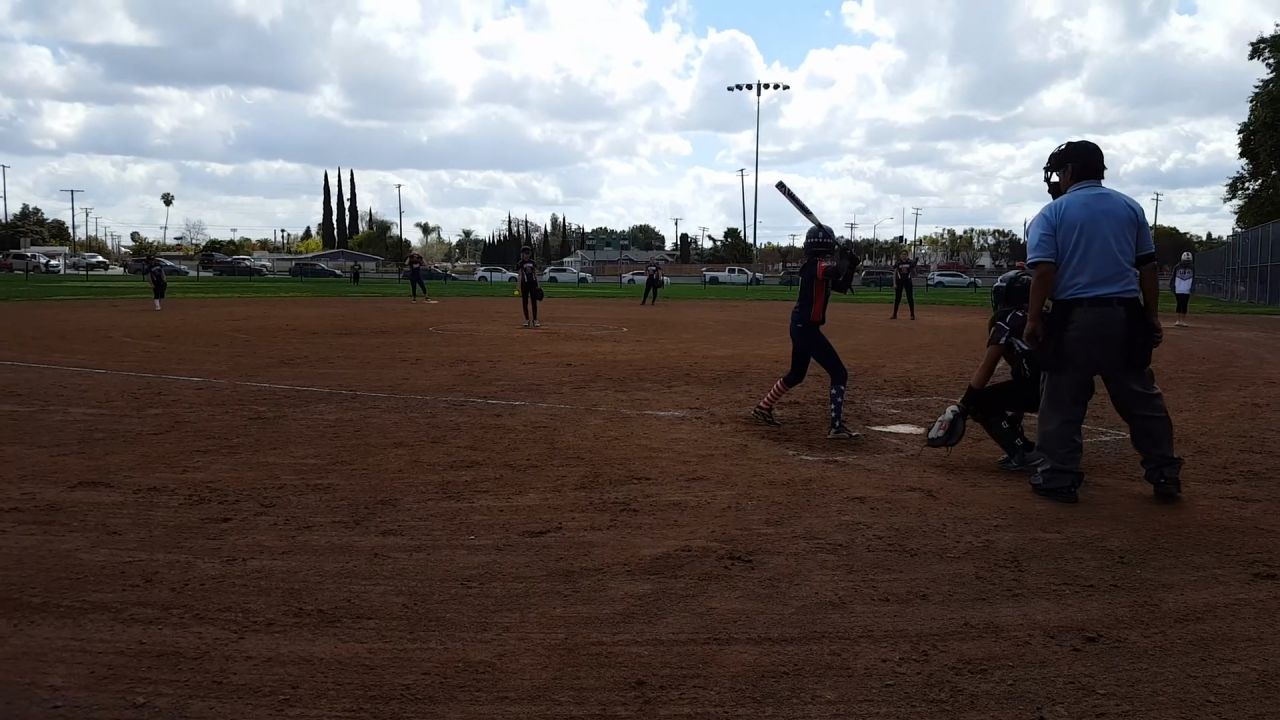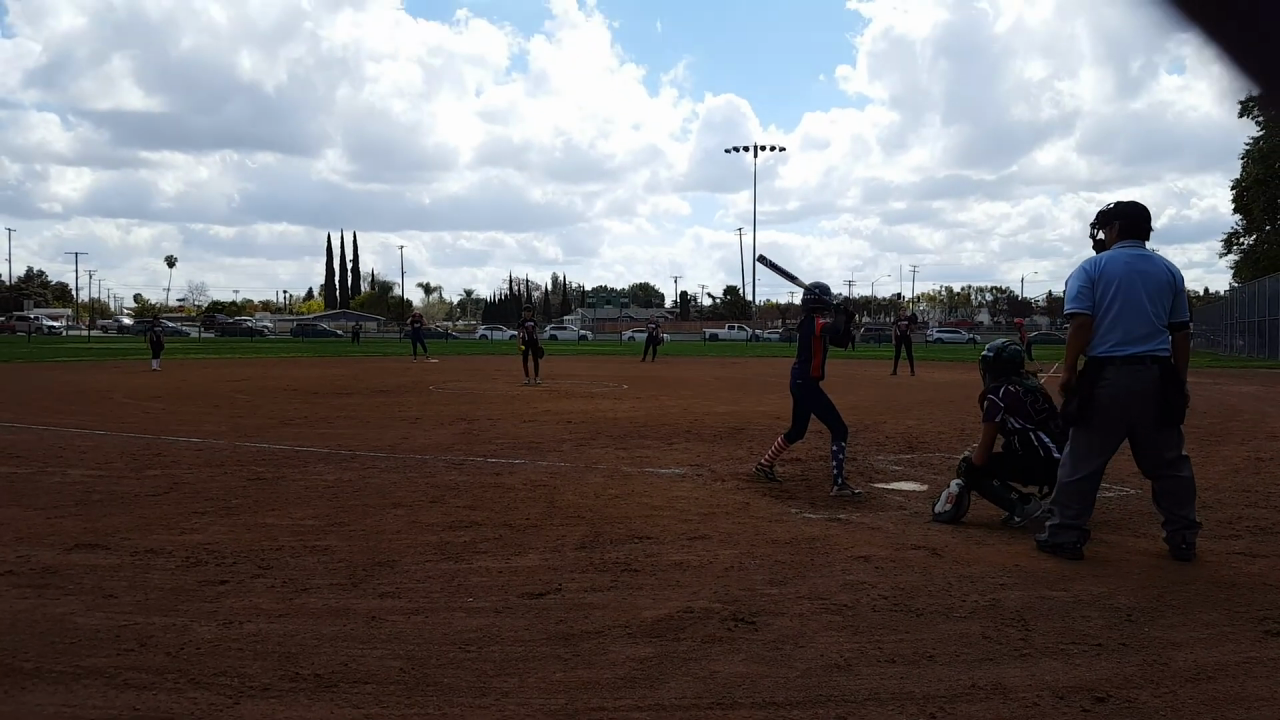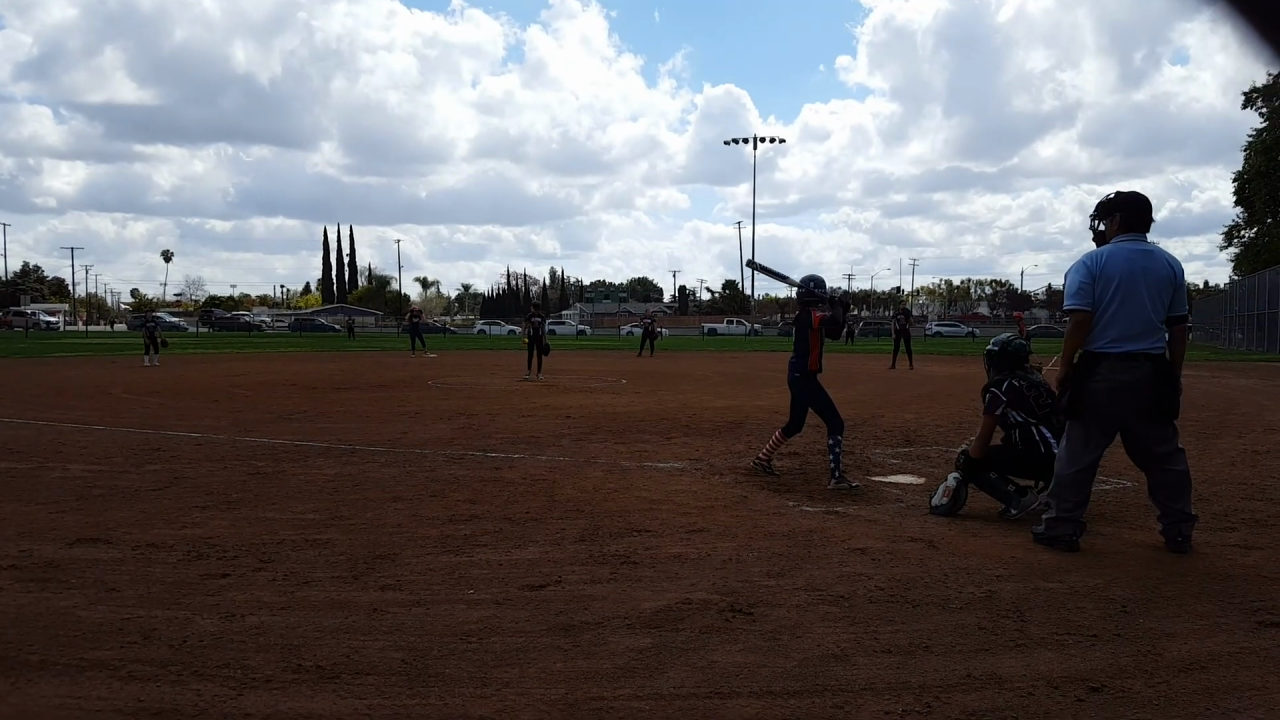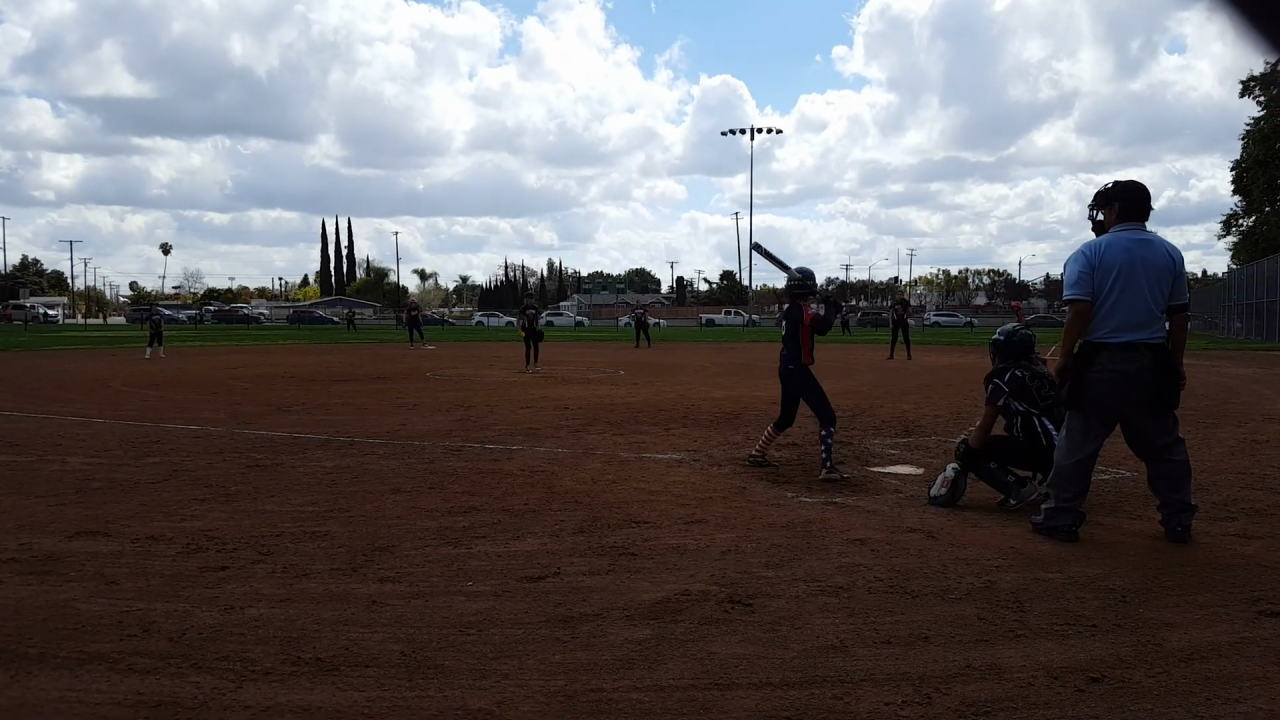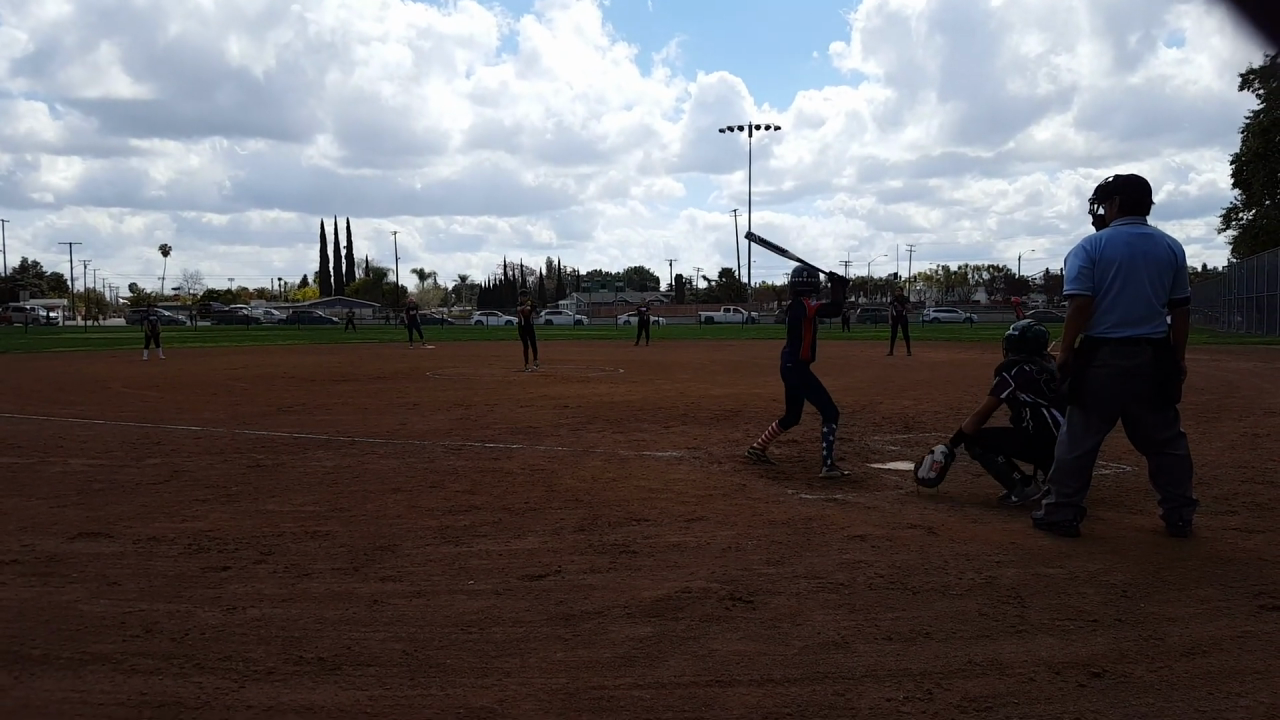
dt=0.7s
person 1, frame 1
left shoulder: (1053, 213)
right shoulder: (1131, 207)
left elbow: (1044, 272)
right elbow: (1147, 267)
left wrist: (1033, 319)
right wrist: (1151, 317)
left hip: (1075, 318)
right hip: (1125, 316)
left knee: (1061, 404)
right knee: (1141, 400)
left ankle: (1058, 479)
right ankle: (1165, 474)
person 1, frame 2
left shoulder: (1092, 267)
right shoulder: (1170, 271)
left elbow: (1081, 324)
right elbow: (1181, 332)
left wrist: (1069, 371)
right wrist: (1180, 381)
left hip: (1106, 376)
right hip: (1157, 376)
left knee: (1083, 459)
right knee: (1168, 461)
left ankle: (1065, 534)
right ankle: (1183, 537)
person 1, frame 3
left shoulder: (1092, 262)
right shoulder: (1170, 265)
left elbow: (1080, 320)
right elbow: (1178, 327)
left wrist: (1065, 367)
right wrist: (1173, 374)
left hip: (1100, 372)
right hip: (1151, 373)
left knee: (1078, 452)
right knee: (1163, 454)
left ankle: (1062, 527)
right ankle: (1179, 531)
person 1, frame 4
left shoulder: (1091, 251)
right shoulder: (1171, 254)
left elbow: (1079, 311)
right elbow: (1178, 315)
left wrist: (1065, 357)
right wrist: (1176, 364)
left hip: (1100, 362)
right hip: (1152, 363)
left knee: (1078, 442)
right knee: (1164, 444)
left ankle: (1062, 518)
right ankle: (1178, 521)
person 1, frame 5
left shoulder: (1091, 246)
right shoulder: (1171, 247)
left elbow: (1080, 305)
right elbow: (1180, 310)
left wrist: (1066, 351)
right wrist: (1178, 357)
left hip: (1102, 357)
right hip: (1154, 357)
left knee: (1080, 437)
right knee: (1165, 439)
left ankle: (1062, 512)
right ankle: (1179, 515)
person 2, frame 1
left shoulder: (815, 266)
right shoulder: (816, 265)
left elbow: (842, 287)
right elbow: (836, 273)
left wrist: (850, 267)
right wrist: (844, 259)
left hip: (801, 326)
right hip: (807, 328)
left knee: (796, 375)
right knee: (838, 373)
left ankle: (763, 408)
right ankle: (836, 426)
person 2, frame 2
left shoulder: (814, 322)
right shoulder: (814, 322)
left elbow: (842, 341)
right elbow: (835, 330)
left wrist: (847, 321)
right wrist: (840, 315)
left hip: (801, 382)
right hip: (806, 383)
left knee: (796, 431)
right knee: (839, 430)
left ankle: (764, 465)
right ankle: (839, 484)
person 2, frame 3
left shoulder: (806, 316)
right shoulder: (809, 314)
left elbow: (834, 334)
right elbow: (835, 321)
left wrist: (842, 311)
right wrist: (836, 307)
left hip: (798, 375)
right hip: (804, 377)
left knee: (794, 425)
right knee: (835, 423)
left ankle: (763, 459)
right ankle: (836, 477)
person 2, frame 4
left shoulder: (791, 309)
right shoulder: (800, 309)
left elbow: (821, 330)
right elbow: (824, 325)
left wrist: (832, 310)
right wrist: (829, 306)
left hip: (788, 369)
right hip: (797, 370)
left knee: (785, 418)
right knee: (827, 416)
left ankle: (757, 455)
right ankle: (828, 467)
person 2, frame 5
left shoulder: (799, 305)
right shoulder: (803, 305)
left elbow: (833, 309)
right elbow: (835, 309)
left wrist: (840, 288)
right wrist: (835, 285)
left hip: (791, 366)
right hip: (797, 368)
left knee: (791, 417)
right knee: (830, 412)
left ankle: (758, 448)
right ankle: (828, 465)
person 3, frame 1
left shoulder: (1006, 320)
left elbow: (985, 370)
left wrist: (962, 407)
right wrist: (1017, 410)
left knee: (977, 401)
left ankle: (1023, 451)
person 3, frame 2
left shoulder: (997, 393)
right shoulder: (1031, 384)
left elbow: (985, 447)
left wrist: (963, 483)
left hip: (1041, 464)
right hip: (1062, 461)
left knee: (969, 466)
left ankle: (1022, 505)
person 3, frame 3
left shoulder: (1000, 387)
right shoulder: (1034, 379)
left elbow: (983, 440)
left wrist: (962, 473)
left hip: (1040, 458)
left knee: (968, 459)
left ankle: (1020, 498)
person 3, frame 4
left shoulder: (1003, 376)
right shoulder: (1038, 370)
left elbow: (984, 428)
left wrist: (961, 464)
left hip: (1039, 450)
left knee: (967, 449)
left ankle: (1019, 489)
person 3, frame 5
left shoulder: (1013, 370)
right shoulder: (1049, 367)
left elbow: (981, 415)
left wrist: (950, 446)
left hip: (1044, 439)
left knee: (974, 440)
left ankle: (1023, 487)
